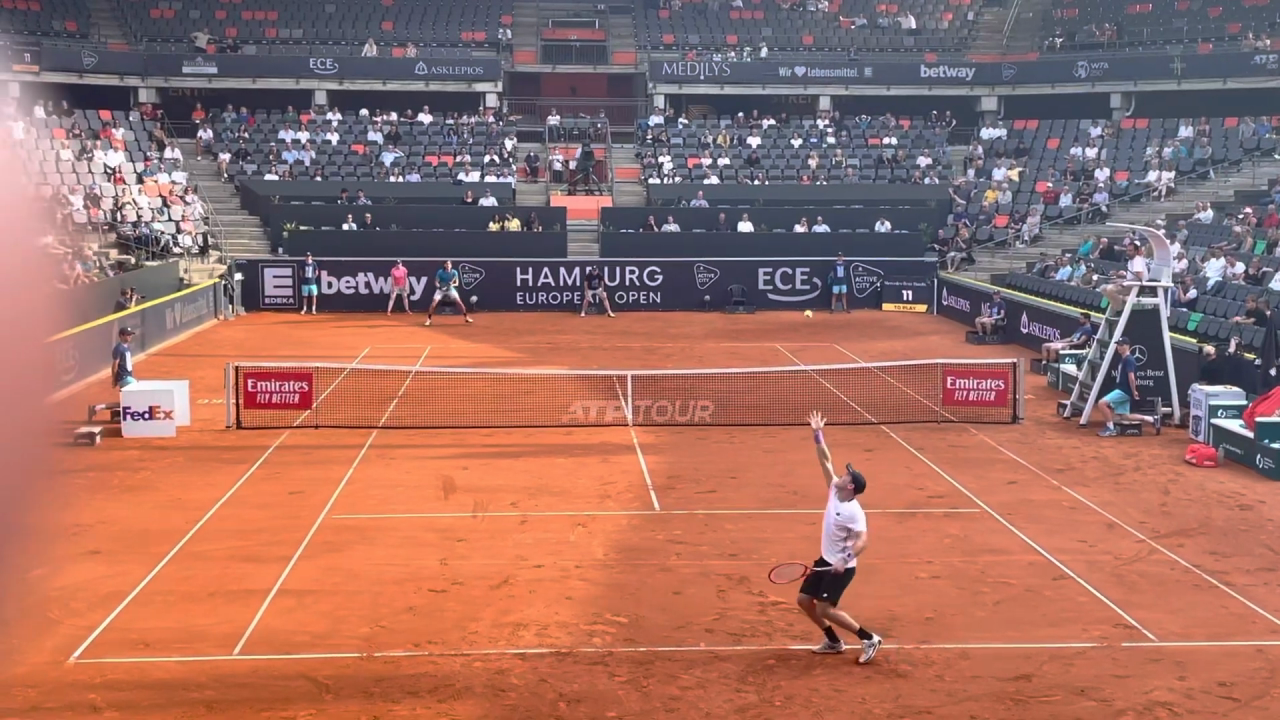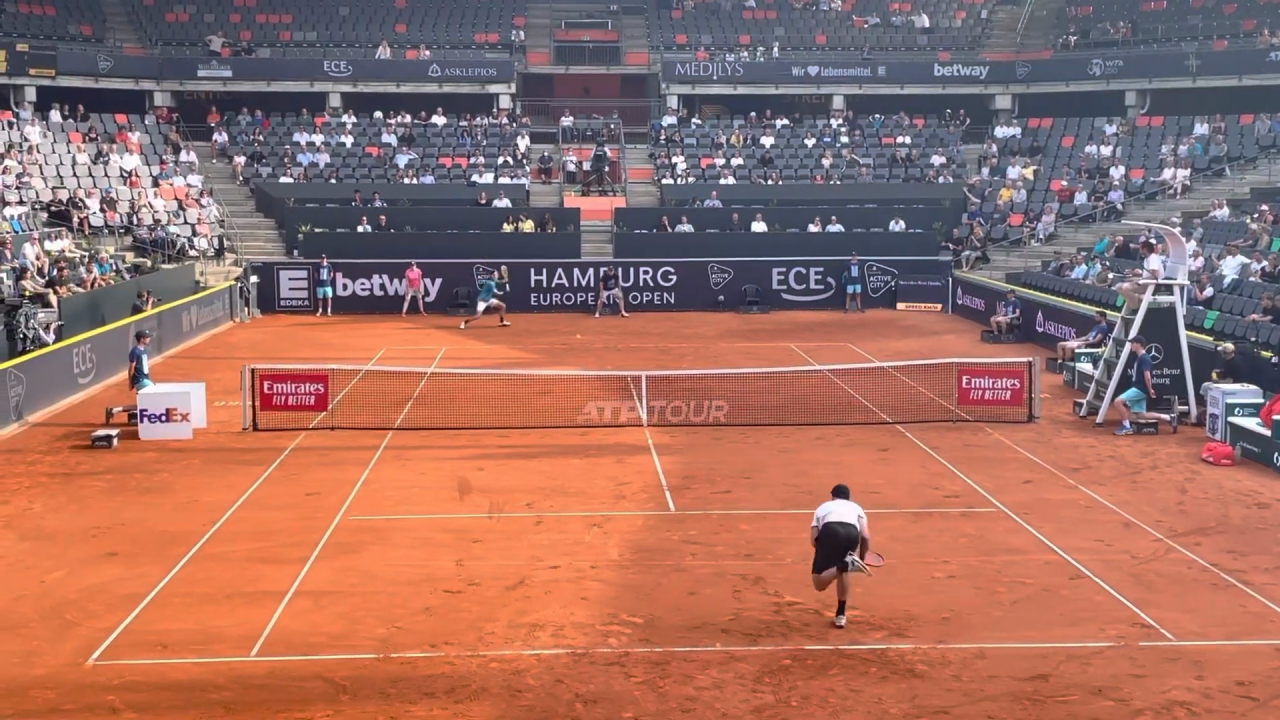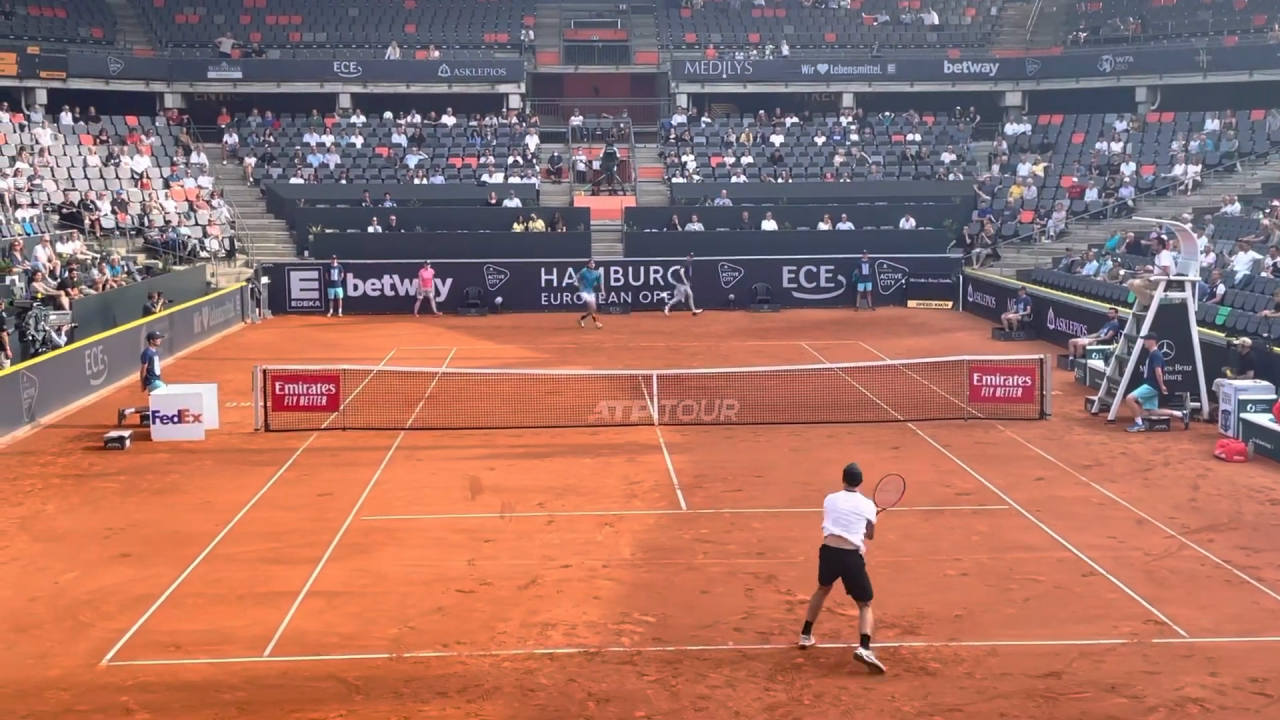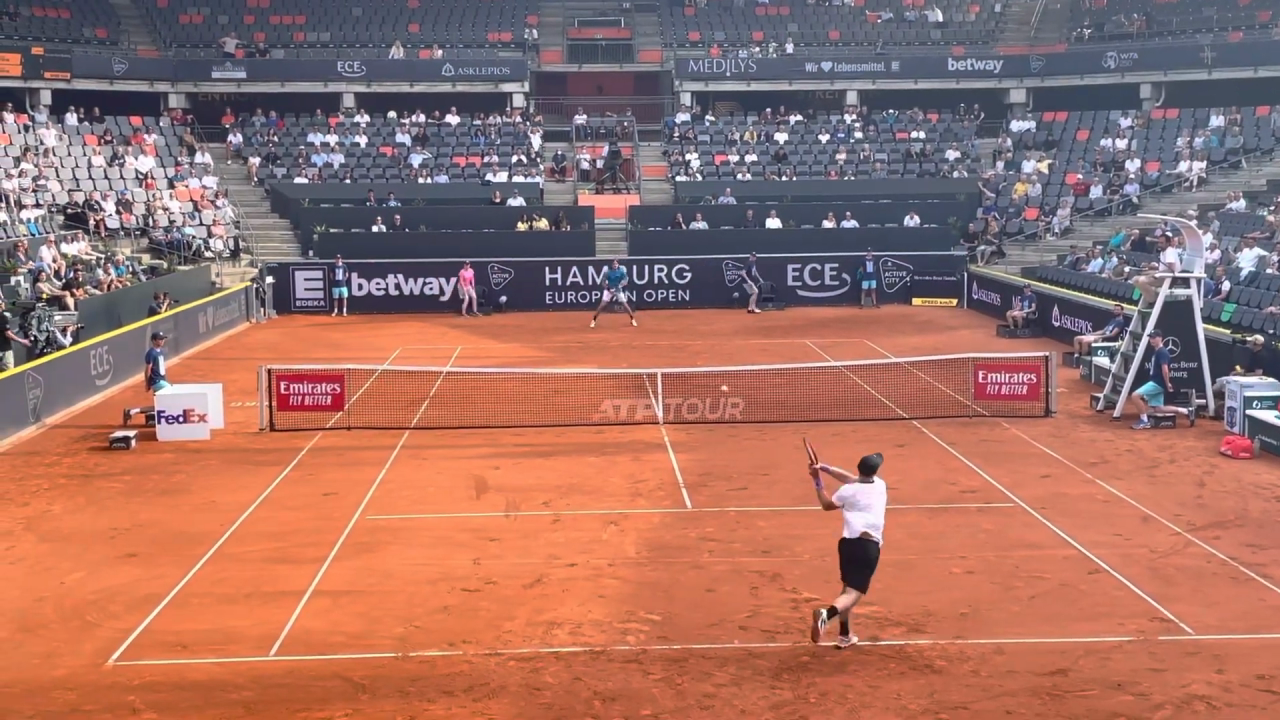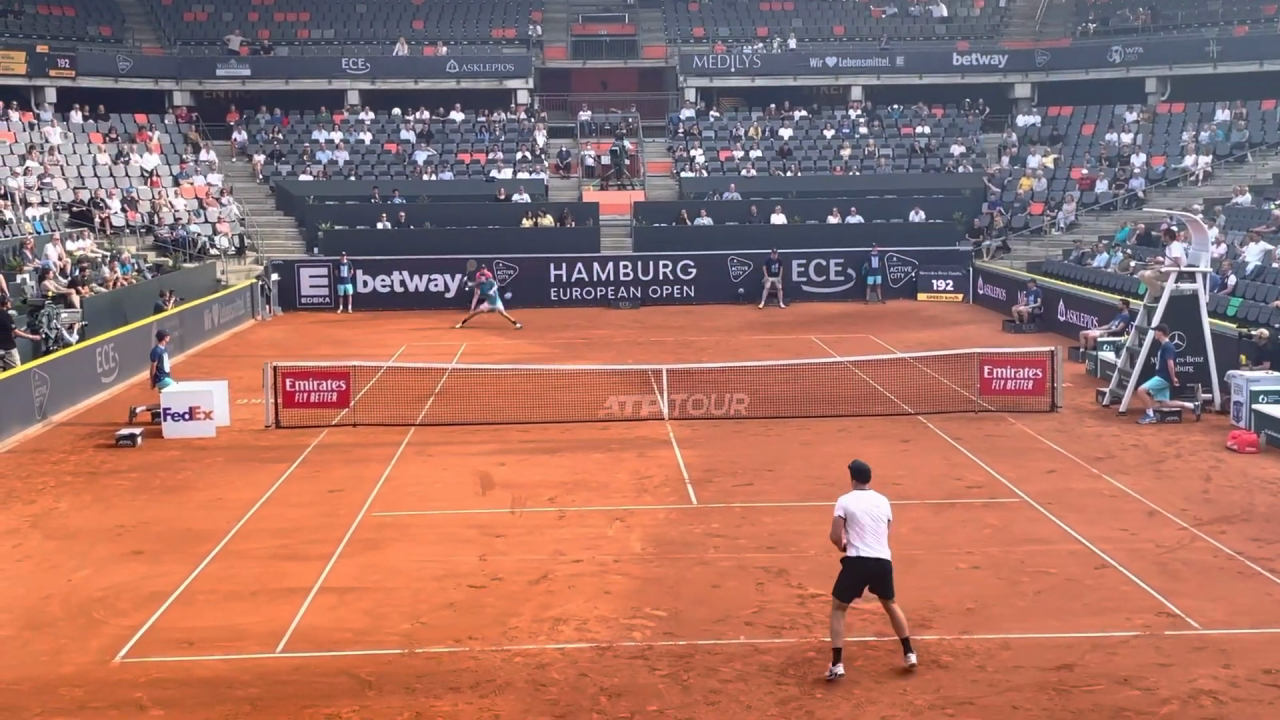
dt=1s
person 1, frame 1
left shoulder: (854, 512)
right shoulder: (835, 491)
left elbow: (862, 541)
right elbow: (826, 461)
left wrist: (844, 561)
right wrist: (817, 433)
left hip: (842, 567)
right hip: (826, 562)
left knee: (825, 609)
right knee: (804, 600)
left ankle: (869, 638)
right ankle: (833, 642)
person 1, frame 2
left shoulder: (822, 508)
right shoulder: (856, 508)
left elbow: (814, 540)
right elbow: (865, 536)
right wrist: (861, 559)
left hip: (829, 530)
right hip: (852, 533)
left knee: (819, 583)
right knee: (841, 571)
left ankle: (847, 563)
right ankle: (841, 615)
person 1, frame 3
left shoulder: (830, 500)
right shoulder: (868, 505)
right elbow: (870, 535)
left hip: (829, 552)
right hip: (852, 556)
left knee: (822, 590)
right knee: (865, 606)
left ankle: (806, 636)
right ankle: (865, 649)
person 1, frame 4
left shoulder: (847, 491)
right shoulder: (880, 485)
left elbow: (827, 505)
left wrist: (817, 481)
right wrist: (826, 468)
left hip: (848, 543)
right hip: (869, 547)
left knee: (848, 587)
right knee: (853, 594)
left ankle: (845, 634)
right ankle: (826, 614)
person 1, frame 5
left shoulder: (845, 501)
right shoulder: (883, 501)
left elbow: (834, 536)
left wrist: (843, 546)
left hip: (857, 562)
right hip: (883, 561)
left knee: (838, 609)
right knee: (890, 605)
left ankle: (837, 664)
right ankle: (909, 653)
